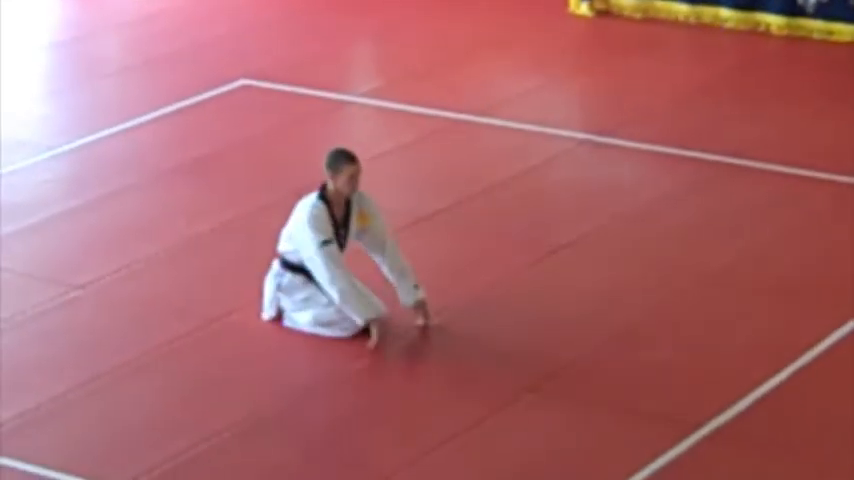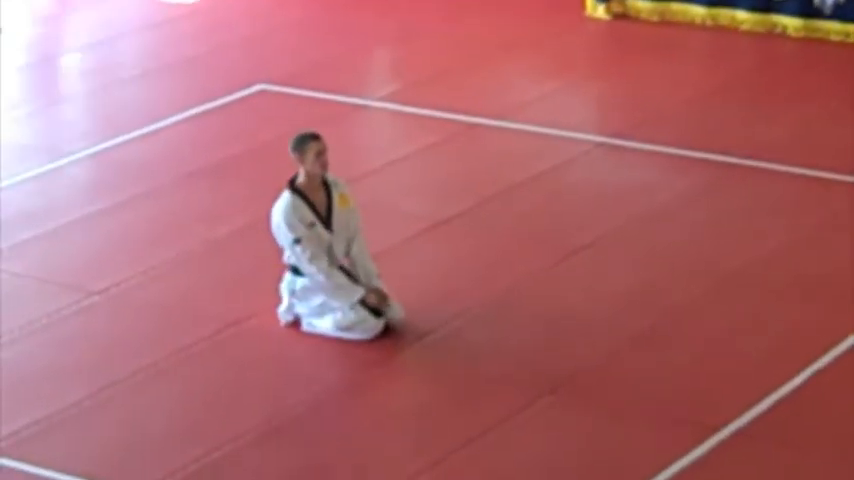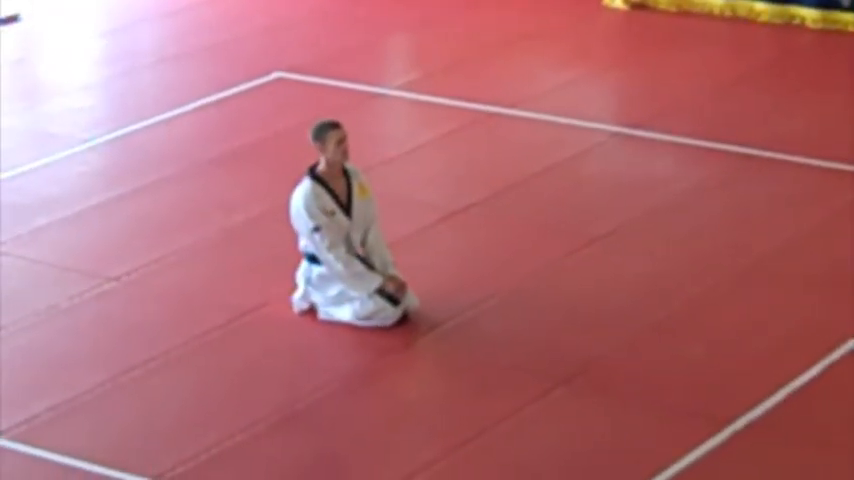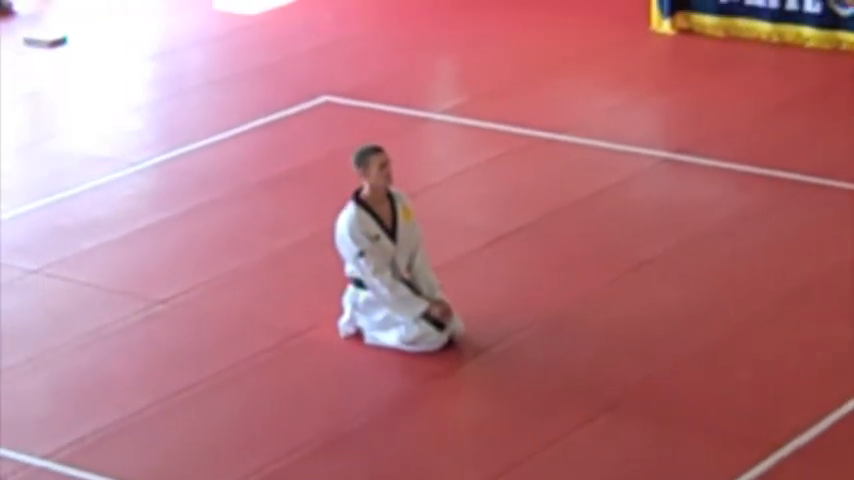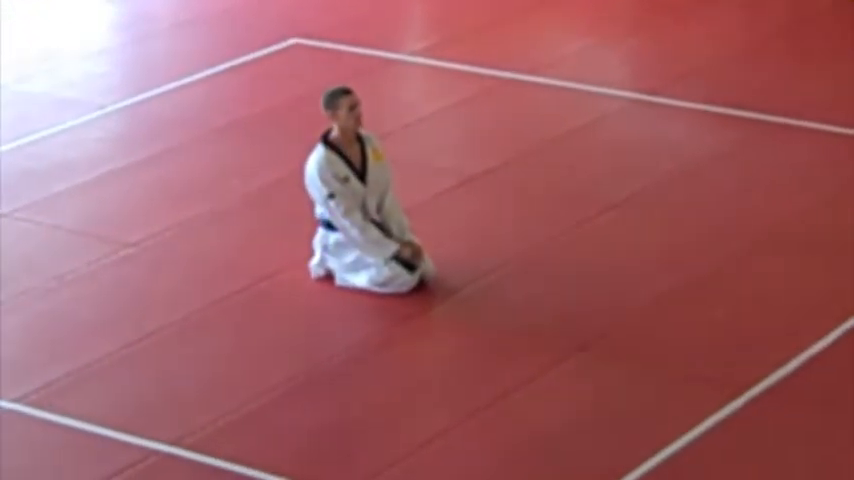
dt=1s
person 1, frame 1
left shoulder: (361, 203)
right shoulder: (311, 215)
left elbow: (385, 250)
right elbow: (333, 272)
left wrist: (414, 295)
right wrist: (367, 317)
left hip: (321, 272)
right hip: (293, 278)
left knee: (376, 313)
right knee: (349, 322)
left ankle: (306, 302)
right ankle: (289, 311)
person 1, frame 2
left shoulder: (336, 188)
right shoulder: (287, 210)
left elbow: (355, 240)
right elbow: (313, 266)
left wrist: (372, 284)
right wrist: (361, 294)
left hip: (339, 272)
right hip: (310, 284)
left knee: (392, 314)
right knee: (371, 324)
right ankle: (303, 313)
person 1, frame 3
left shoulder: (354, 176)
right shoulder: (306, 198)
left elbow: (371, 230)
right elbow: (332, 254)
left wrist: (388, 272)
right wrist: (380, 283)
left hip: (354, 261)
right hip: (327, 273)
left knee: (407, 303)
right knee: (388, 312)
right ankle: (319, 301)
person 1, frame 4
left shoulder: (399, 201)
right shoulder: (351, 222)
left elbow: (417, 254)
right elbow: (377, 278)
left wrist: (434, 296)
right wrist: (425, 308)
left hip: (403, 284)
right hip: (374, 297)
left knee: (453, 328)
right knee: (433, 337)
right ankle: (363, 322)
person 1, frame 5
left shoulder: (369, 143)
right shoulder: (321, 165)
left elbow: (386, 196)
right elbow: (347, 220)
left wrist: (405, 238)
right wrist: (395, 249)
left hip: (375, 226)
right hip: (343, 239)
left knee: (424, 270)
right knee: (404, 278)
right ankle: (334, 264)
